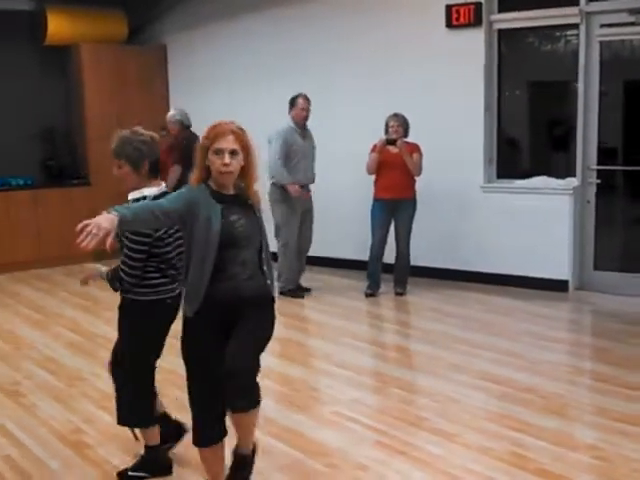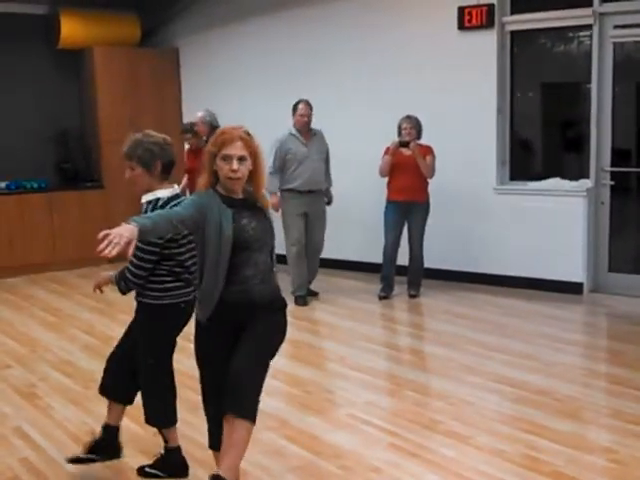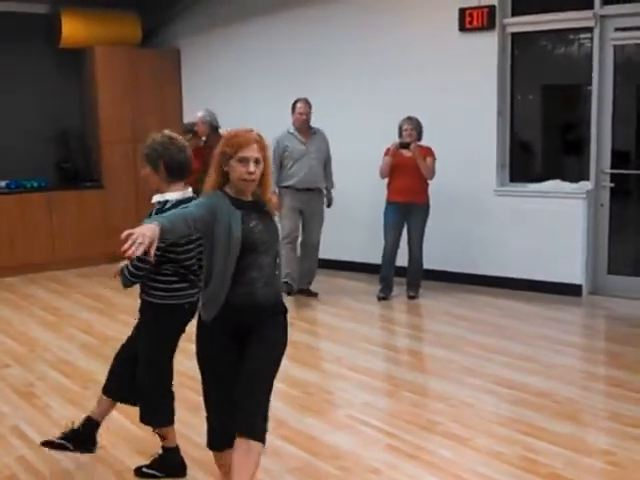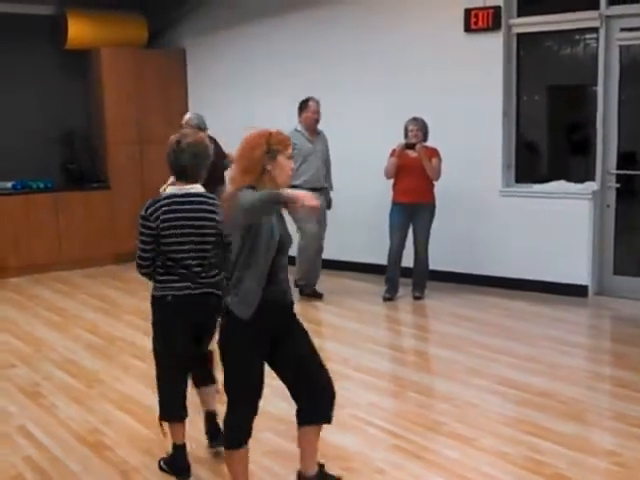
dt=0.4s
person 1, frame 1
left shoulder: (248, 198)
right shoulder: (195, 198)
right elbow: (155, 210)
left wrist: (268, 288)
right wrist: (114, 216)
left hip: (254, 306)
right hip: (207, 311)
left knee: (239, 373)
right knee: (207, 401)
left ankle: (246, 447)
person 1, frame 2
left shoulder: (257, 201)
right shoulder: (205, 204)
right elbow: (170, 219)
right wrist: (134, 226)
left hip: (265, 311)
right hip: (219, 316)
left knee: (243, 379)
right knee: (218, 402)
person 1, frame 3
left shoulder: (264, 205)
right shoulder: (214, 205)
right elbow: (184, 217)
right wrist: (155, 225)
left hip: (267, 317)
right hip: (221, 319)
left knee: (252, 396)
right knee: (221, 407)
person 1, frame 4
left shoulder: (274, 205)
right shoulder: (247, 201)
right elbow: (252, 205)
right wrist: (289, 196)
left hip: (280, 315)
right hip: (246, 320)
left knee: (318, 387)
right knee: (243, 403)
person 2, frame 1
right shoulder: (169, 200)
left elbow: (127, 276)
left wrist: (99, 273)
left hip: (145, 304)
right hip: (168, 297)
left knee: (133, 373)
right knee: (129, 365)
right ankle: (167, 425)
person 2, frame 2
left shoulder: (157, 213)
right shoulder: (181, 201)
left elbow: (137, 273)
left wrist: (110, 277)
left hip: (161, 306)
right hip: (176, 300)
left knee: (154, 377)
right knee: (122, 363)
right ankle: (109, 439)
person 2, frame 3
left shoulder: (164, 213)
right shoulder: (196, 205)
left elbow: (141, 269)
left wrist: (123, 269)
left hip: (164, 306)
right hip: (184, 300)
left knee: (152, 377)
right knee: (128, 362)
right ankle: (86, 432)
person 2, frame 4
left shoulder: (154, 209)
right shoulder: (217, 207)
left elbow: (144, 266)
right elbow: (229, 258)
left hip: (170, 301)
right hip: (209, 299)
left knee: (171, 369)
right knee: (199, 355)
right ankle: (213, 424)
person 3, frame 1
left shoulder: (306, 133)
right shoulder: (283, 133)
right elbow: (275, 163)
right wrist: (289, 184)
left hip: (302, 192)
right hip: (284, 193)
left knee: (304, 240)
right knee: (287, 240)
left ankle: (294, 281)
right ankle: (286, 285)
person 3, frame 2
left shoulder: (319, 137)
right shoulder: (285, 141)
left elbow: (326, 165)
right elbow: (274, 170)
left wrist: (328, 189)
right wrist: (274, 193)
left hip: (316, 197)
right hip: (292, 198)
left knee: (316, 244)
right knee: (296, 245)
left ankle: (306, 284)
right ankle: (299, 291)
person 3, frame 3
left shoulder: (321, 137)
right shoulder: (283, 139)
left elbow: (327, 165)
right elbow: (273, 168)
left wrist: (329, 190)
right wrist: (273, 192)
left hip: (315, 196)
right hip: (290, 194)
left knee: (312, 242)
right knee: (289, 236)
left ankle: (304, 284)
right ankle: (288, 281)
person 3, frame 4
left shoulder: (322, 137)
right shoulder: (290, 138)
left wrist: (328, 192)
left hip: (318, 194)
left knee: (317, 242)
right knee: (310, 232)
left ankle: (309, 284)
right ankle: (302, 279)
person 4, frame 1
left shoulder: (413, 148)
right shoulder: (378, 146)
left elbow: (417, 171)
right elbow: (370, 170)
left wrist: (404, 151)
right wrist: (378, 150)
left hip: (405, 202)
right hip: (381, 201)
left knee: (403, 244)
right knee: (377, 243)
left ankle: (400, 284)
right ankle: (372, 284)
person 4, frame 2
left shoulder: (426, 150)
right shoulder: (391, 149)
left elbow: (429, 173)
right elbow: (383, 173)
left wrist: (416, 153)
right wrist: (391, 152)
left hip: (418, 204)
right hip: (394, 203)
left knee: (416, 246)
right knee: (390, 245)
left ankle: (414, 286)
right ankle: (386, 286)
person 4, frame 3
left shoulder: (426, 151)
right shoulder: (392, 150)
left elbow: (430, 175)
right elbow: (383, 174)
left wrist: (417, 155)
right wrist: (392, 154)
left hip: (418, 205)
right hip: (394, 204)
left knee: (415, 247)
right knee: (389, 246)
left ankle: (413, 287)
right ankle: (385, 287)
person 4, frame 4
left shoulder: (432, 152)
right shoulder: (397, 151)
left elbow: (435, 176)
right elbow: (388, 174)
left wrist: (422, 155)
right wrist: (397, 154)
left hip: (424, 206)
right hip: (400, 205)
left knee: (421, 248)
right knee: (395, 247)
left ankle: (418, 288)
right ankle: (391, 288)
